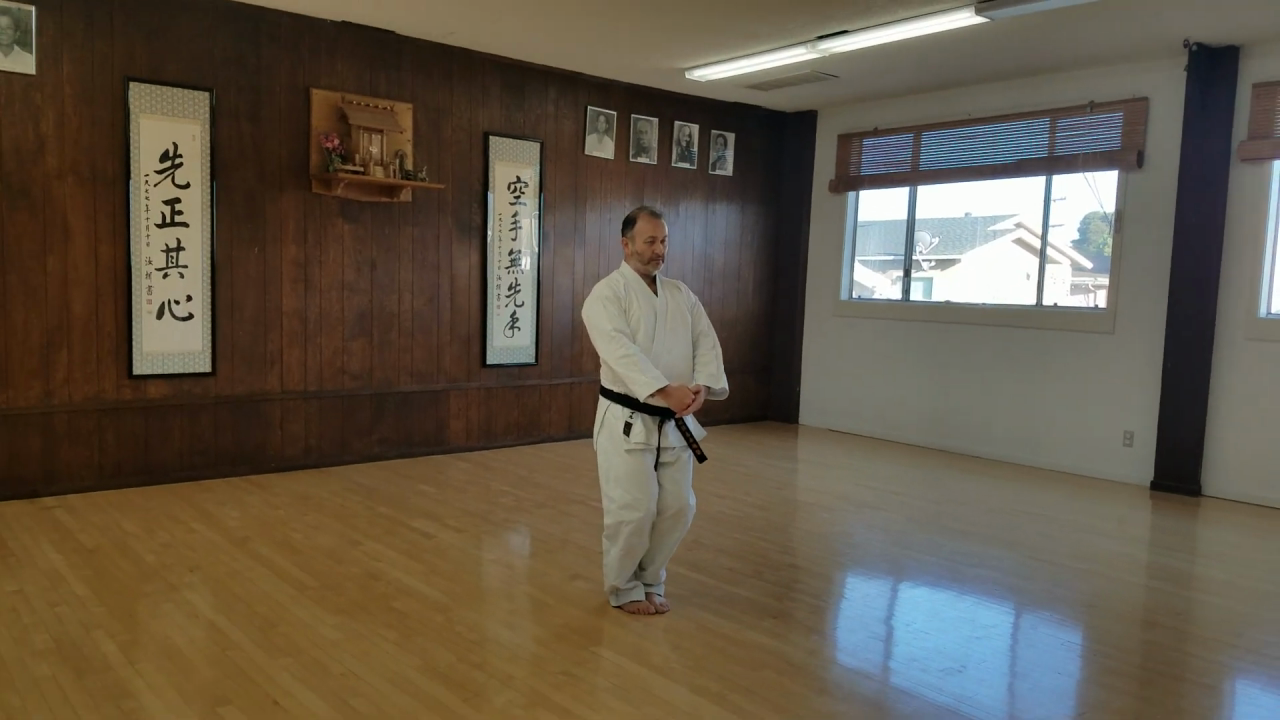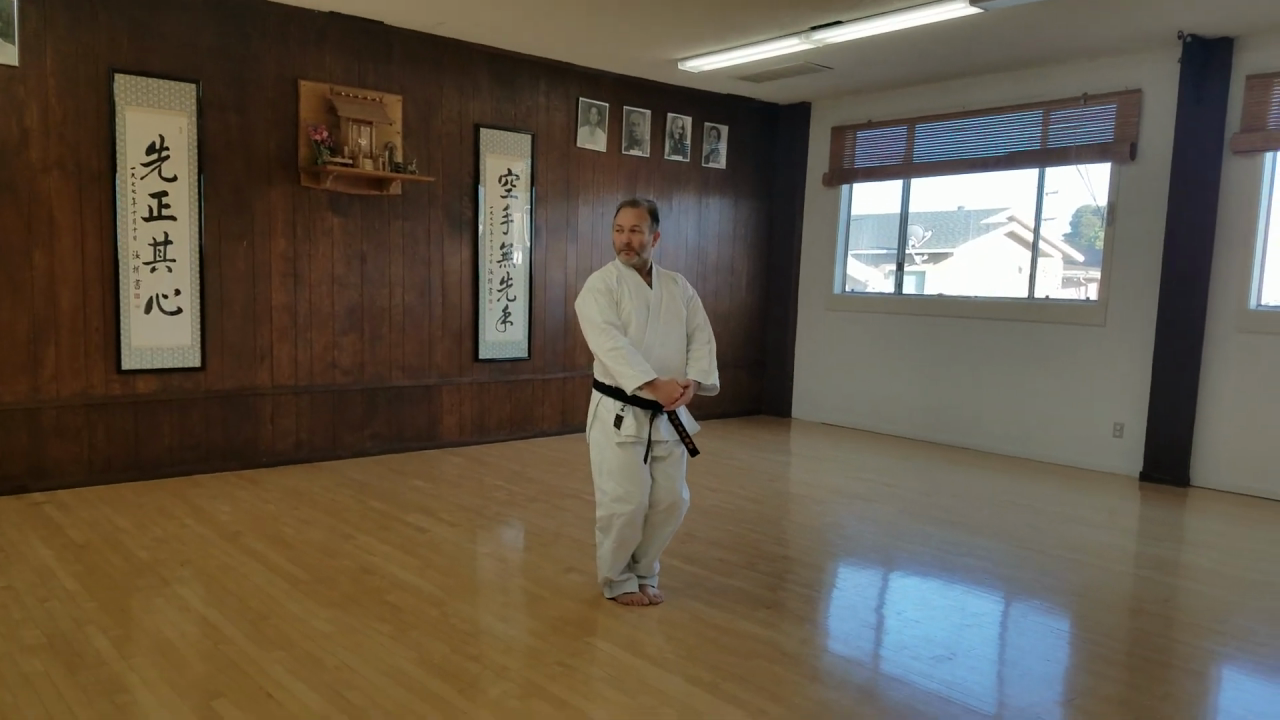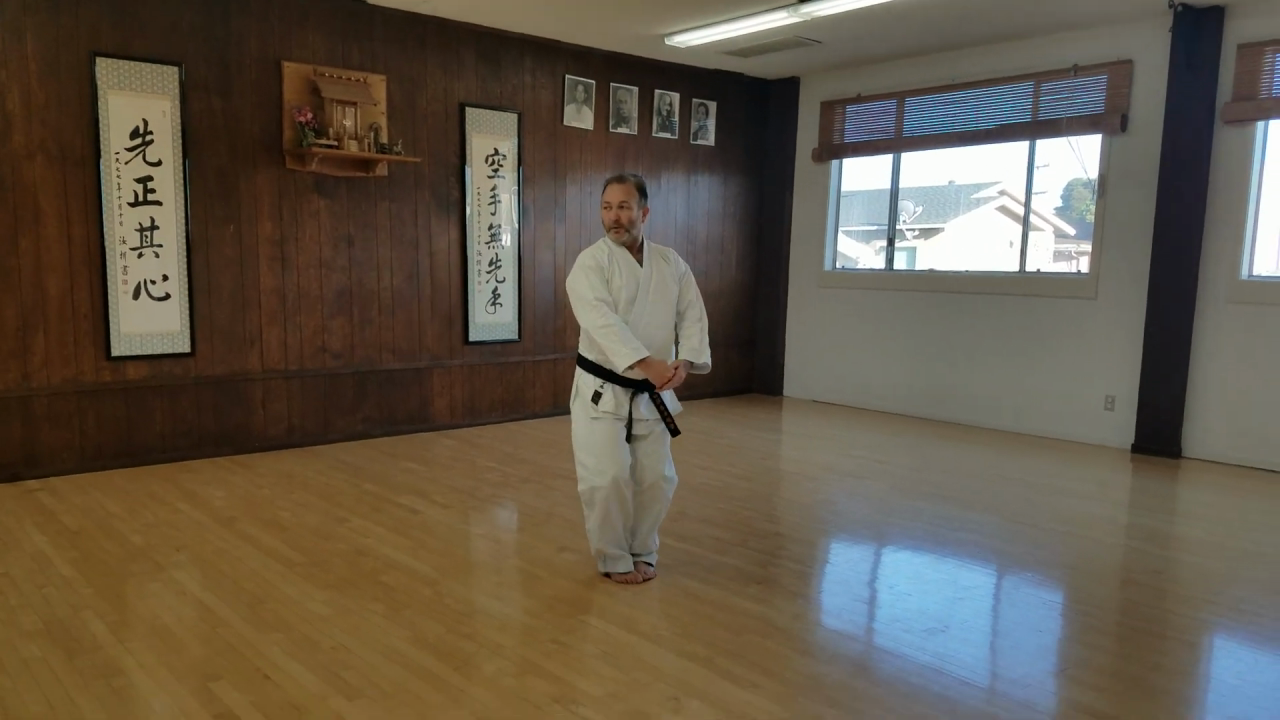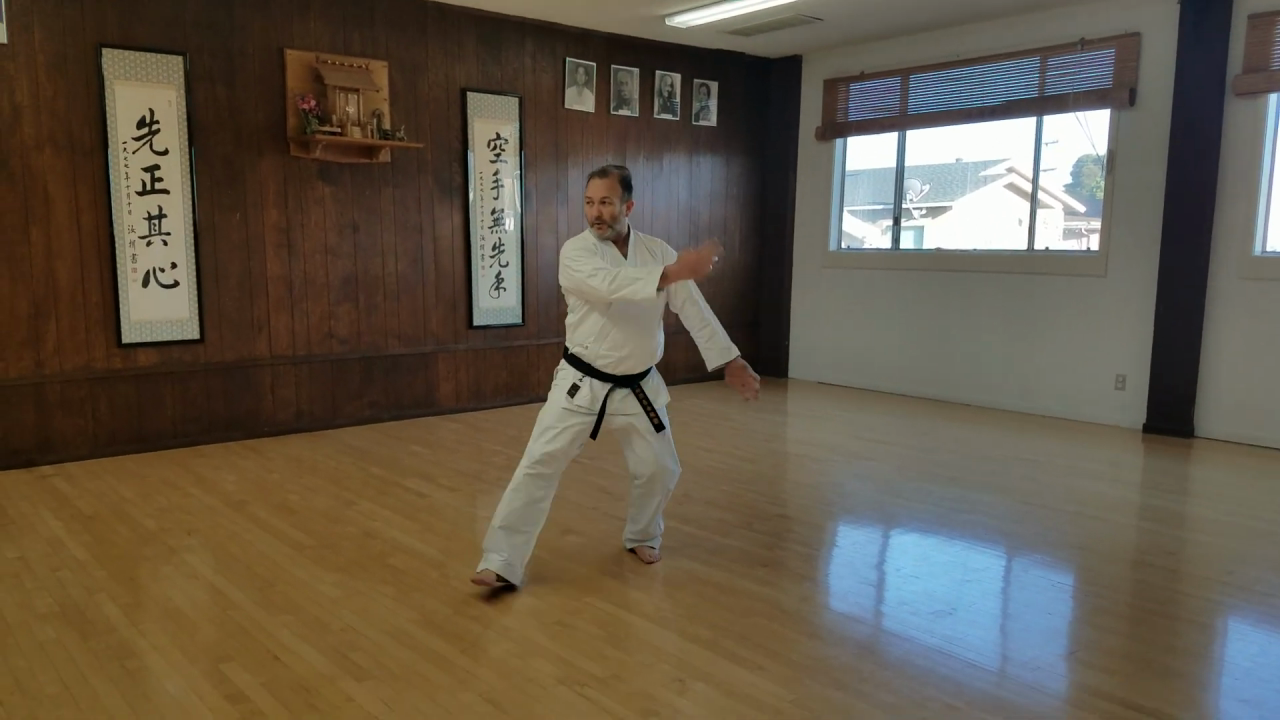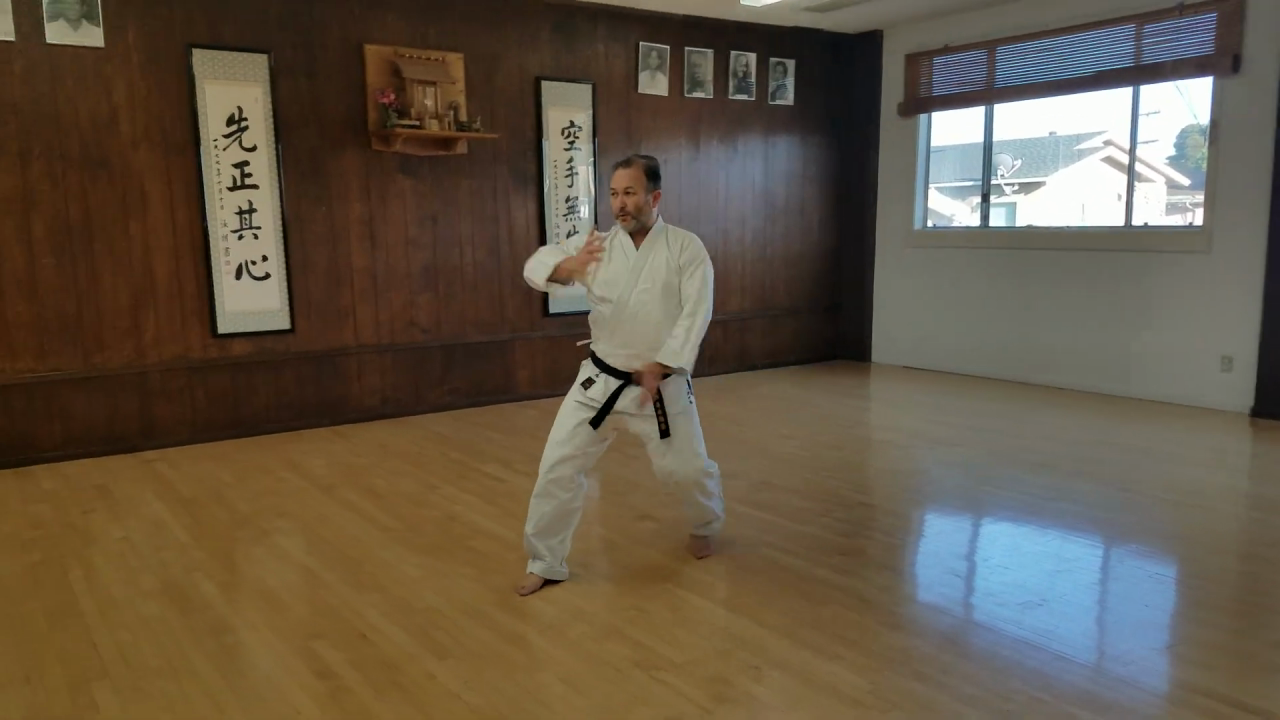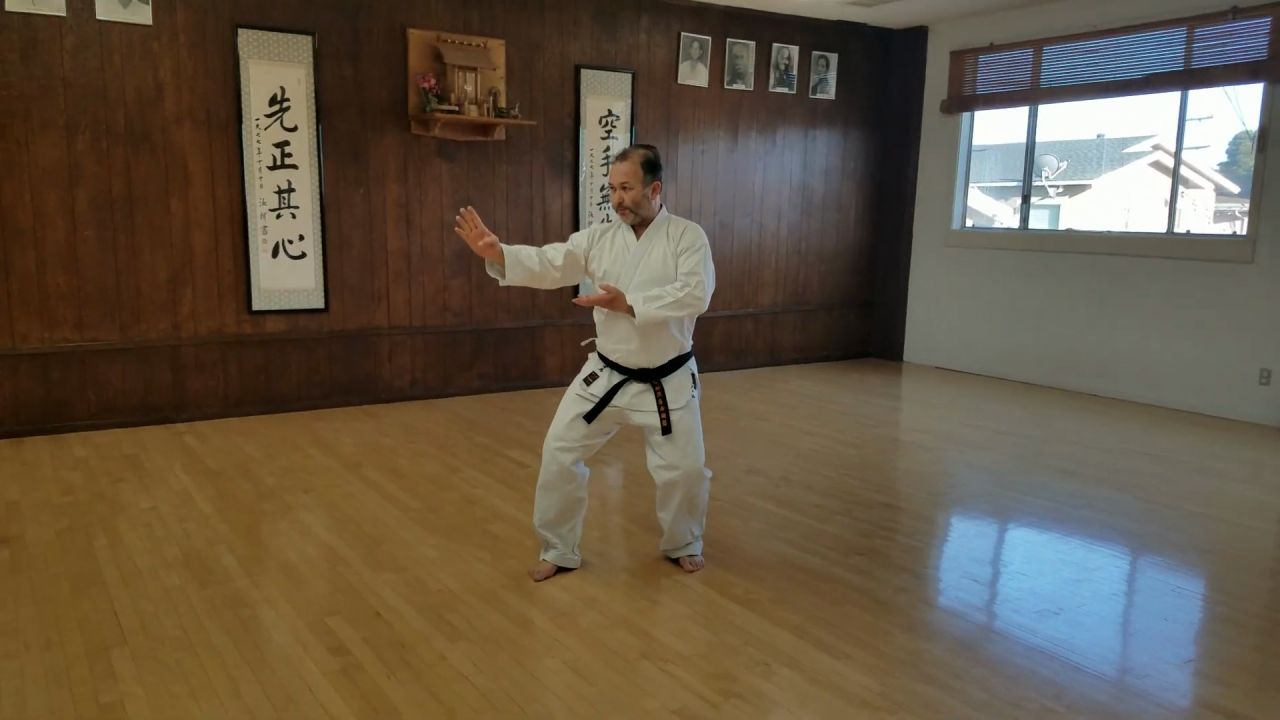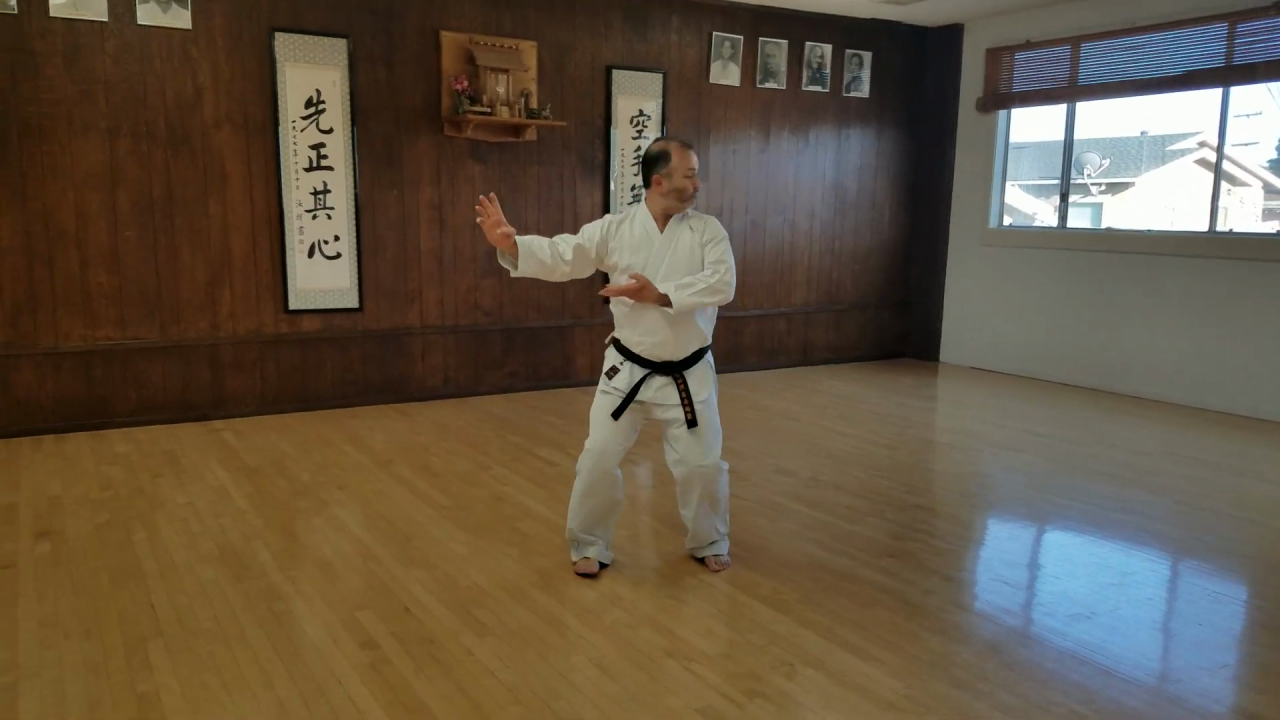
dt=0.3s
person 1, frame 1
left shoulder: (681, 294)
right shoulder: (607, 294)
left elbow: (706, 344)
right elbow: (620, 350)
left wrist: (702, 386)
right wrist: (667, 390)
left hip: (674, 422)
right hip: (627, 421)
left knee: (676, 508)
right knee: (632, 511)
left ankle: (650, 581)
right ankle: (623, 588)
person 1, frame 2
left shoulder: (679, 287)
right shoulder: (601, 285)
left elbow: (702, 339)
right elbow: (609, 343)
left wrist: (693, 381)
right wrist: (654, 384)
left hip: (668, 415)
right hip: (619, 413)
left knee: (670, 501)
right knee: (624, 504)
left ankle: (643, 574)
right ankle: (618, 581)
person 1, frame 3
left shoulder: (671, 263)
right shoulder: (591, 262)
left elbow: (693, 317)
right elbow: (601, 320)
left wrist: (685, 363)
right wrist: (647, 364)
left hip: (651, 393)
right hip: (602, 390)
left knee: (657, 480)
right knee: (604, 479)
left ankle: (640, 552)
right ankle: (612, 558)
person 1, frame 4
left shoulder: (658, 250)
right shoulder: (577, 250)
left elbow: (694, 310)
right elbow: (608, 285)
left wrist: (730, 360)
right wrist: (671, 273)
left hip: (638, 387)
right hip: (581, 383)
left knee: (660, 468)
right knee: (540, 463)
left ankle: (643, 536)
right ankle: (501, 563)
person 1, frame 5
left shoulder: (686, 246)
right shoulder: (597, 243)
left elbow: (695, 313)
right elbow: (538, 265)
left wrist: (662, 365)
right wrist: (565, 267)
left hip: (661, 382)
right hip: (601, 379)
left knee: (687, 467)
right knee: (560, 464)
left ankle: (703, 524)
right ankle: (544, 561)
person 1, frame 6
left shoulder: (688, 236)
right shoulder: (600, 238)
left elbow: (694, 295)
right elbow: (548, 265)
left wrist: (628, 304)
right wrist: (495, 252)
left hip: (667, 382)
right hip: (606, 375)
left knee: (684, 469)
right knee: (560, 454)
left ankle: (683, 544)
right ankle: (558, 550)
person 1, frame 7
left shoulder: (708, 229)
right shoulder: (614, 229)
left elbow: (722, 284)
right elbow: (560, 257)
left wrist: (658, 294)
right wrist: (510, 242)
left hip: (687, 373)
right hip: (628, 369)
left knee: (701, 463)
right knee: (599, 458)
left ankle: (709, 543)
right ankle: (589, 547)
